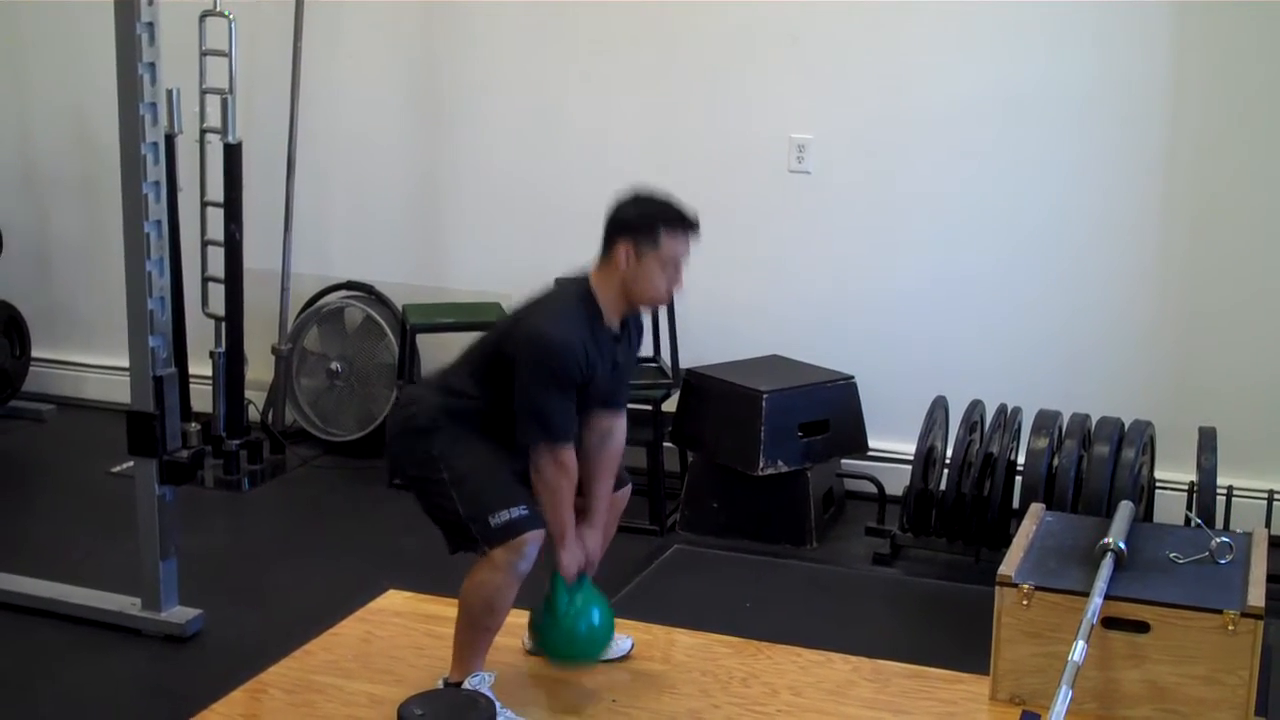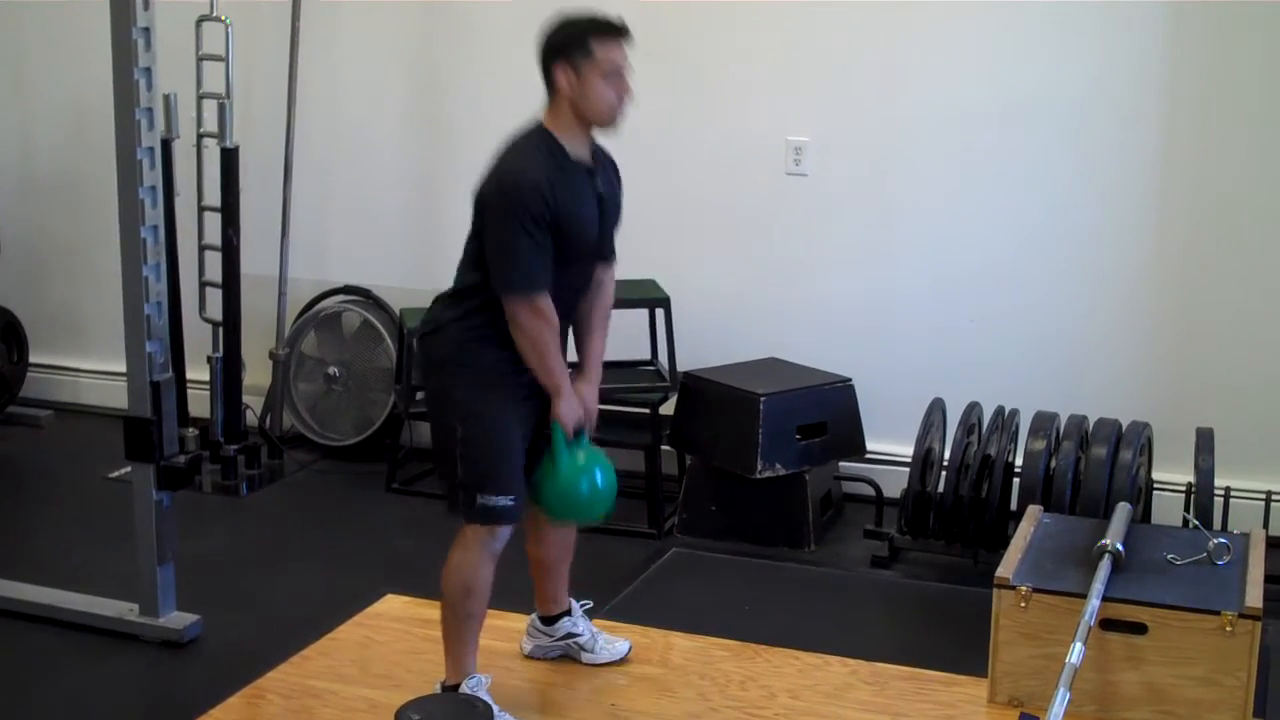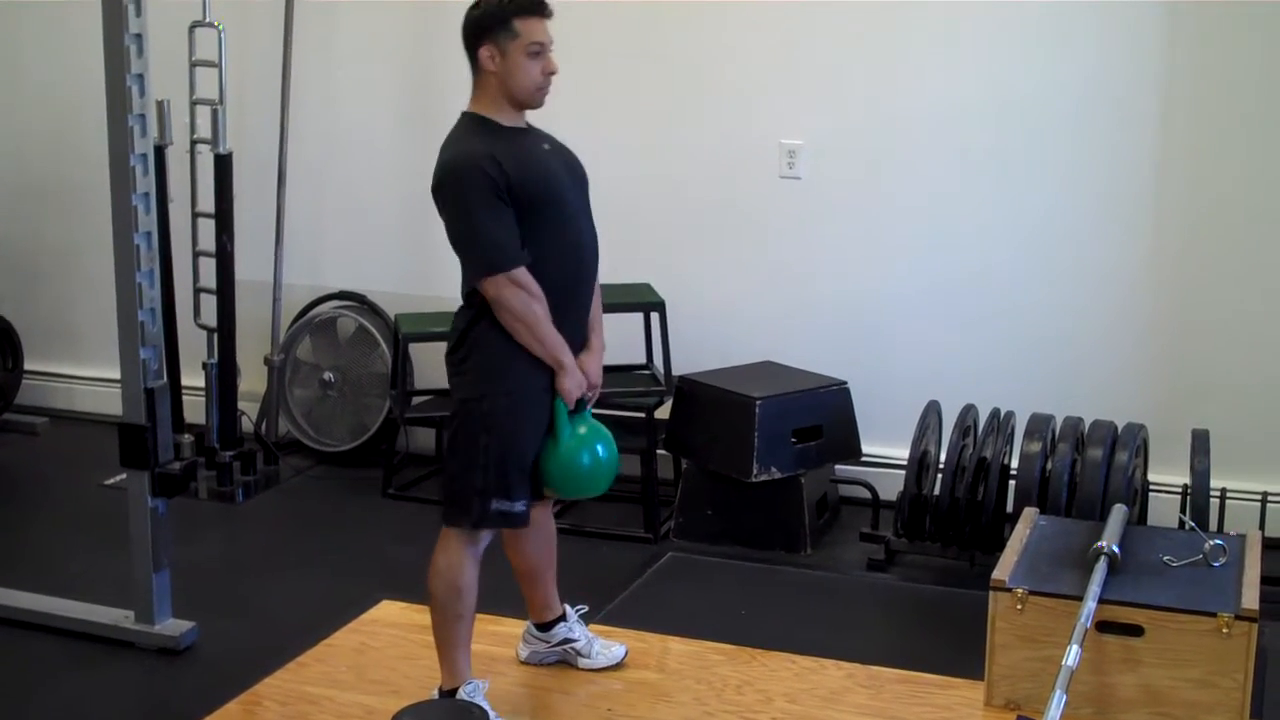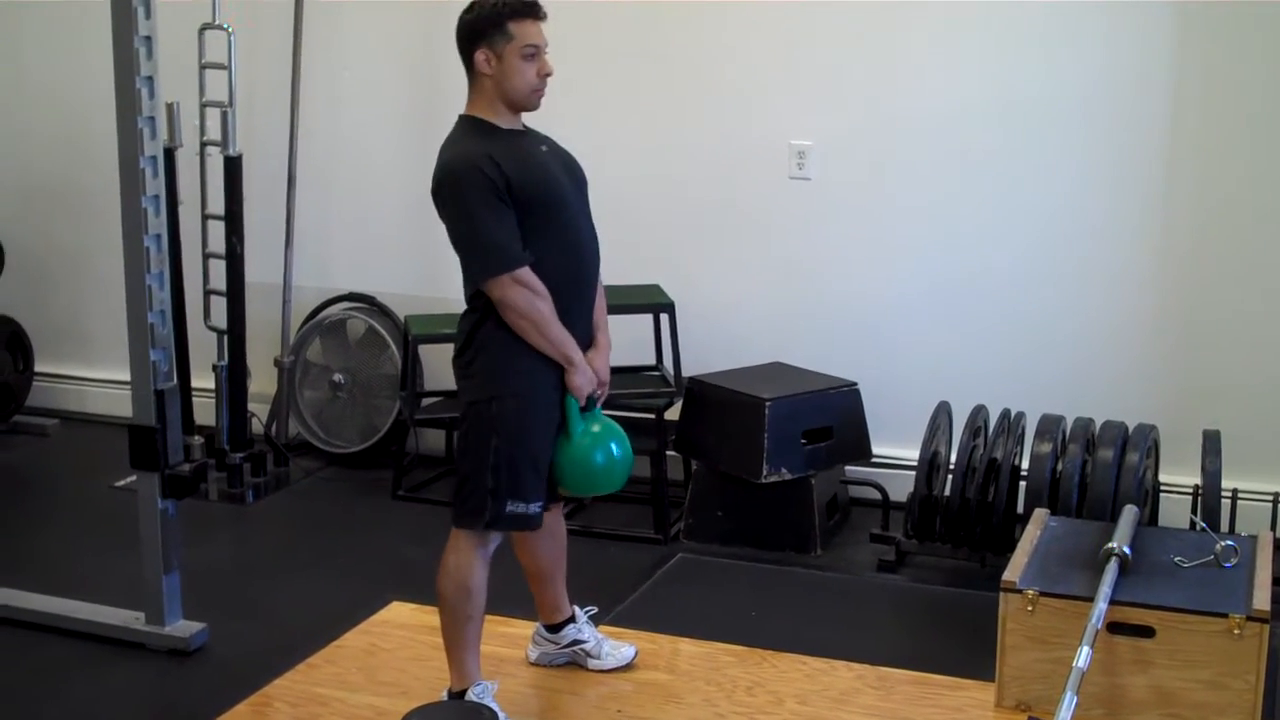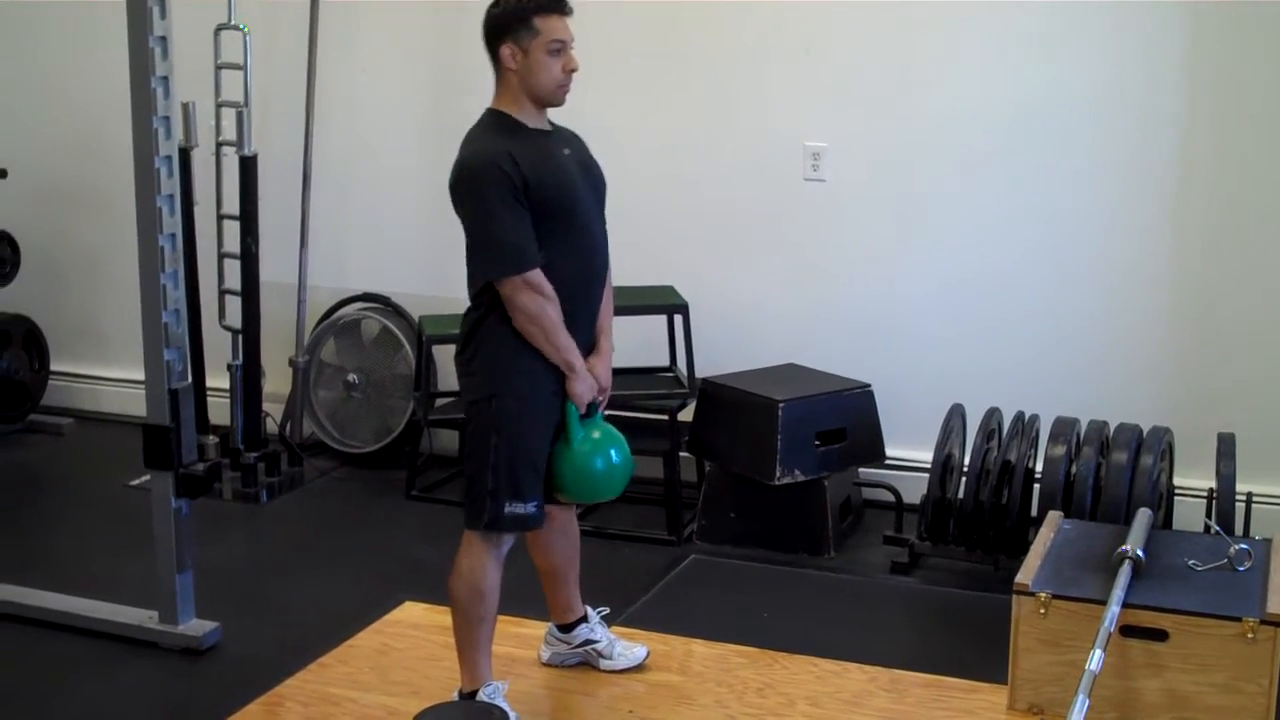
dt=0.3s
person 1, frame 1
left shoulder: (624, 321)
right shoulder: (554, 334)
left elbow: (606, 424)
right elbow: (553, 456)
left wrist: (589, 526)
right wrist: (567, 543)
left hip: (504, 429)
right hip: (438, 432)
left knee: (613, 492)
right knee: (519, 540)
person 1, frame 2
left shoulder: (601, 169)
right shoulder: (524, 178)
left elbow: (599, 277)
right elbow: (529, 306)
left wrist: (589, 379)
right wrist: (560, 393)
left hip: (530, 351)
right hip: (470, 355)
right knee: (493, 520)
left ankle: (553, 622)
person 1, frame 3
left shoulder: (539, 143)
right shoulder: (470, 160)
left elbow: (577, 251)
right elbow: (504, 284)
left wrist: (591, 346)
right wrist: (564, 363)
left hip: (555, 360)
right hip: (503, 366)
left knee: (534, 500)
right knee: (471, 524)
left ankle: (549, 629)
person 1, frame 4
left shoulder: (536, 145)
right shoulder: (469, 163)
left elbow: (579, 252)
right elbow: (509, 284)
left wrist: (597, 345)
right wrist: (573, 361)
left hip: (562, 362)
right hip: (511, 369)
left knee: (544, 503)
right knee: (481, 526)
left ankle: (559, 629)
person 1, frame 5
left shoulder: (566, 144)
right shoulder: (489, 160)
left elbow: (595, 253)
right elbow: (521, 285)
left wrist: (600, 352)
right wrist: (573, 368)
left hip: (568, 360)
right hip: (514, 369)
left knee: (558, 498)
right knee: (494, 528)
left ankle: (571, 630)
